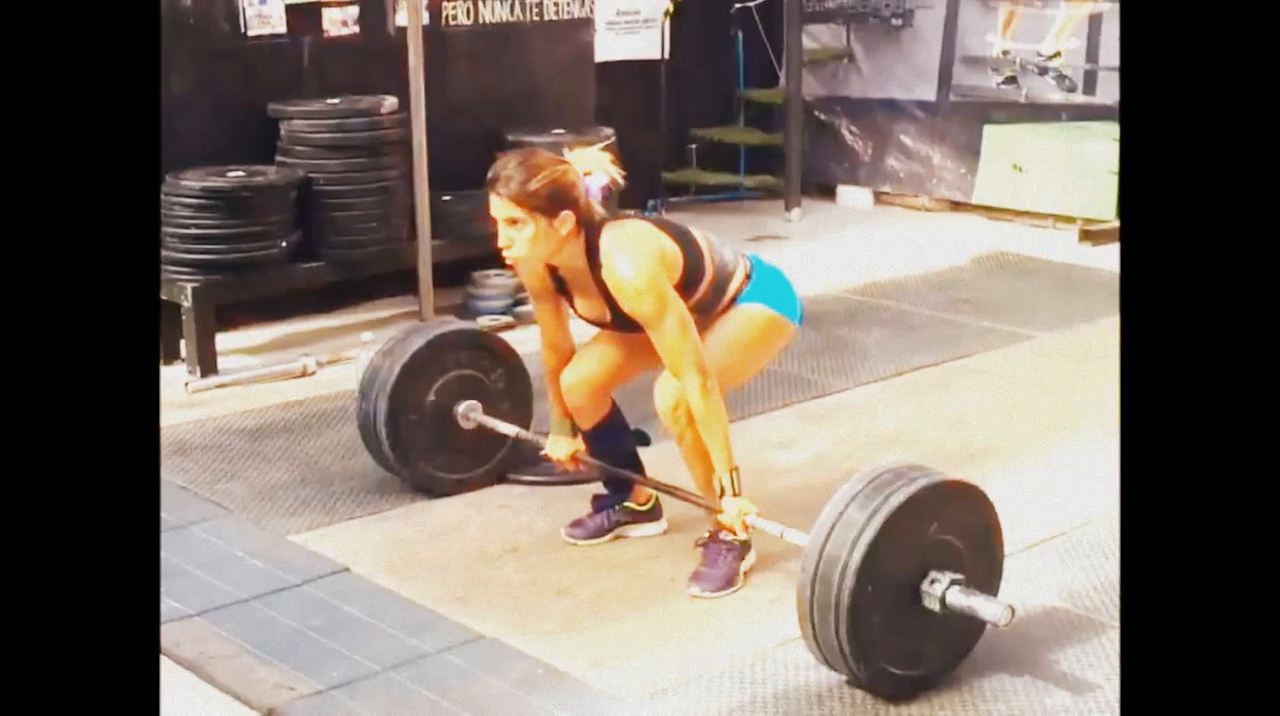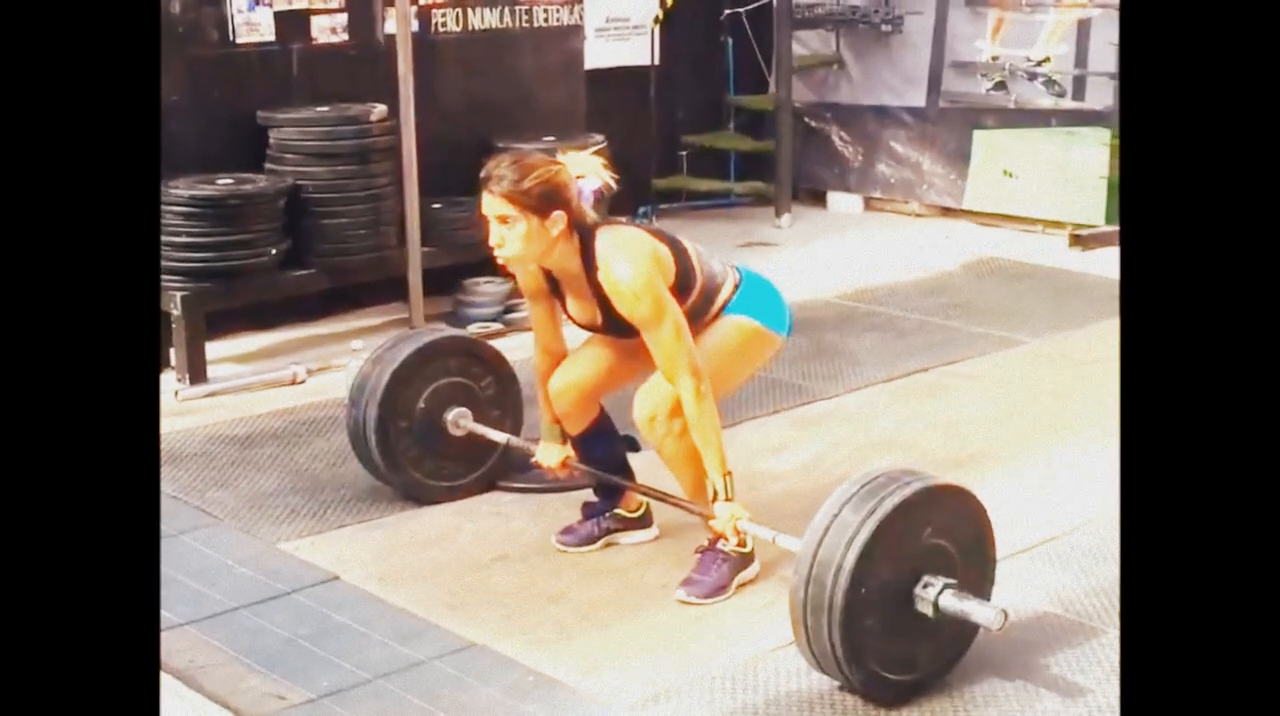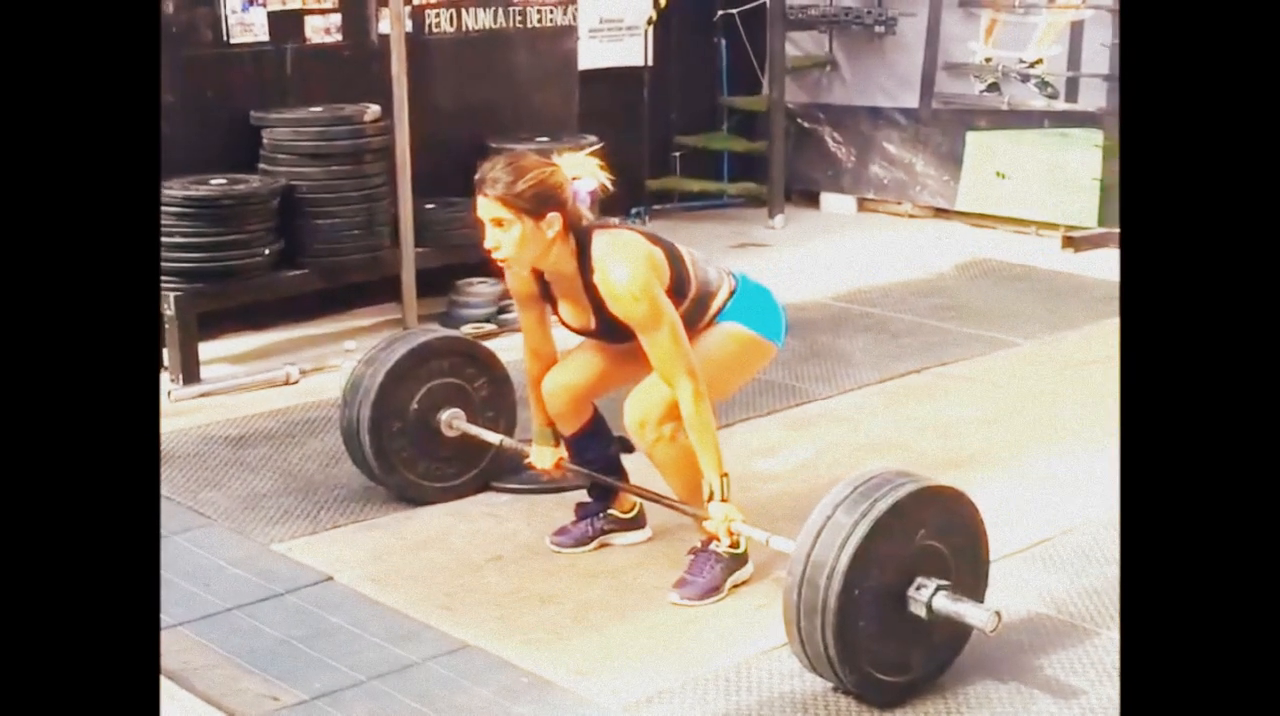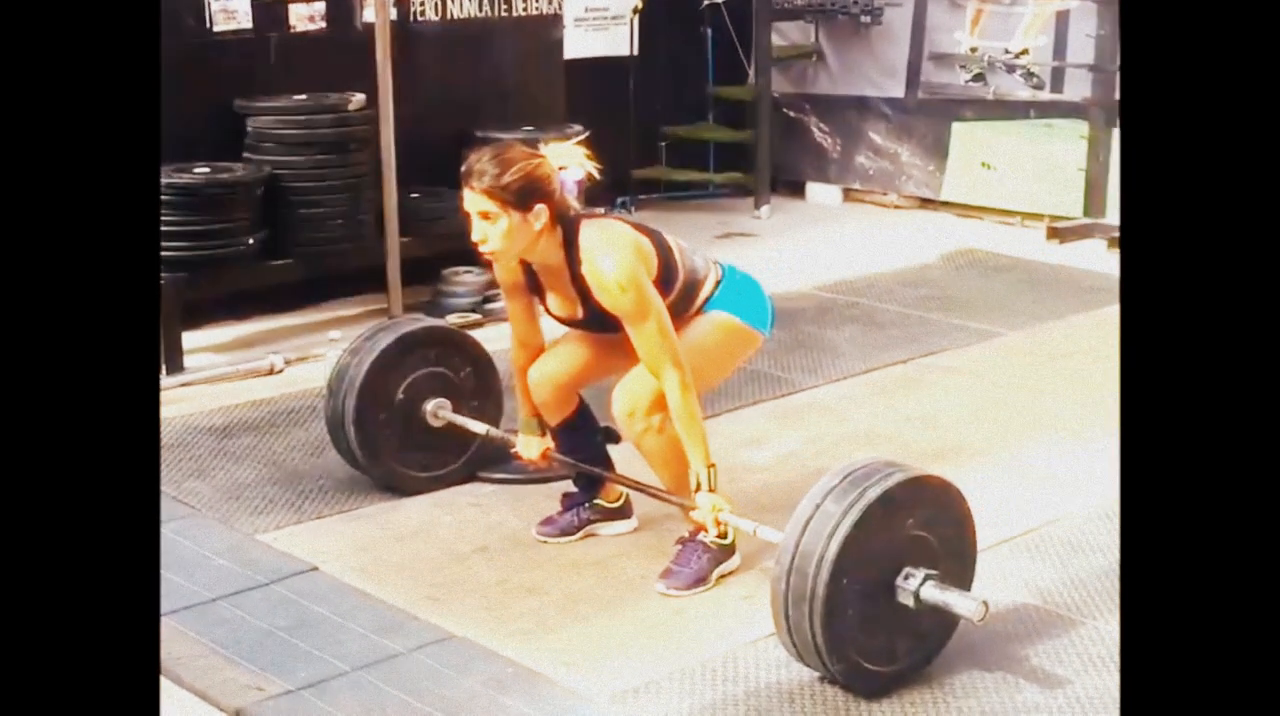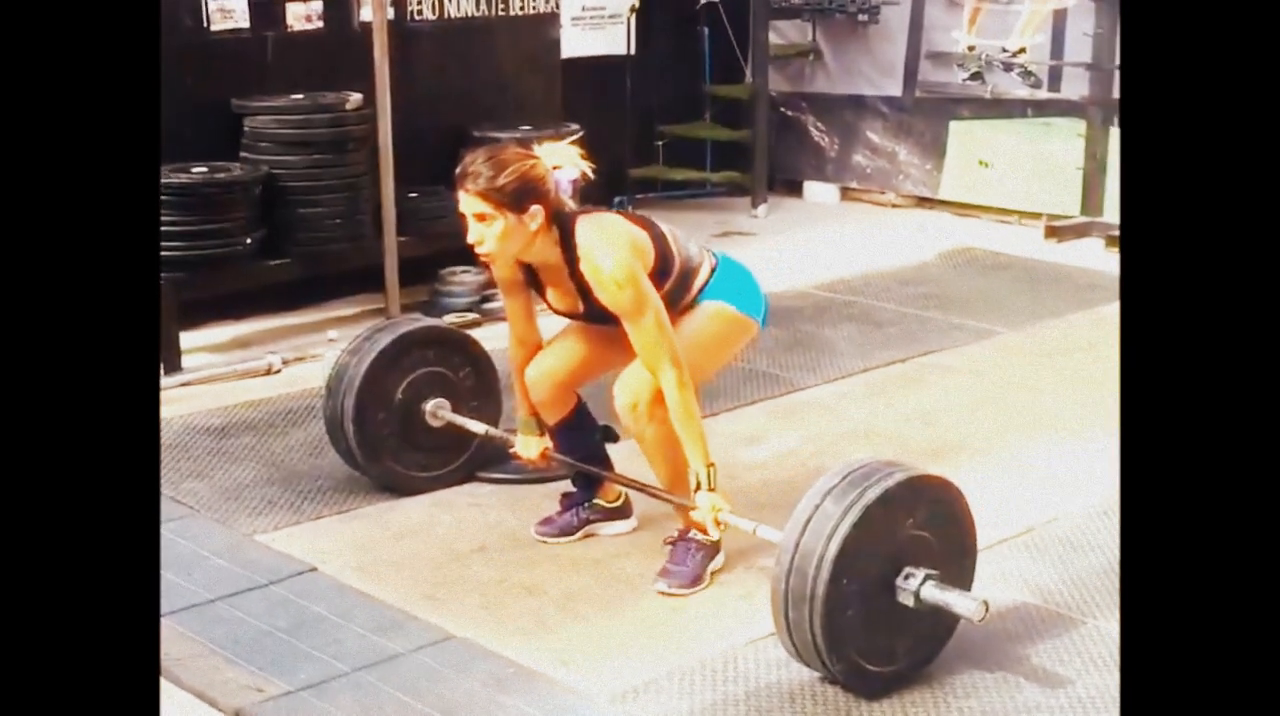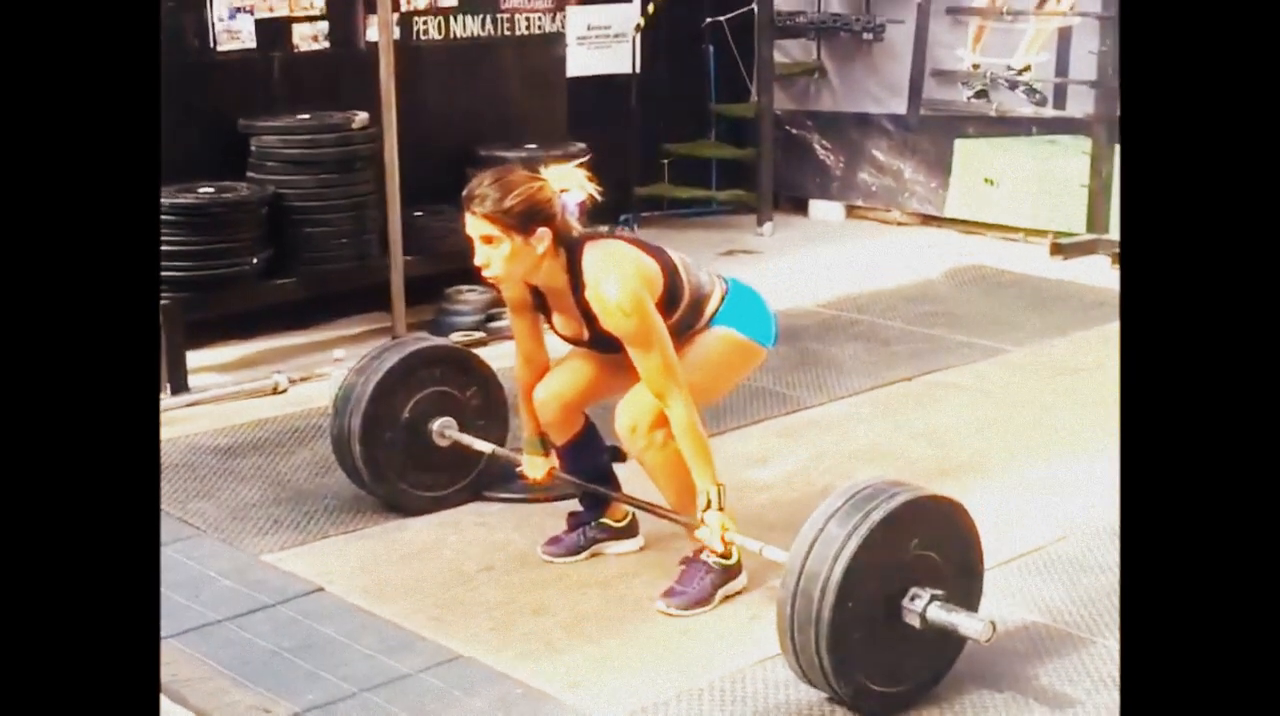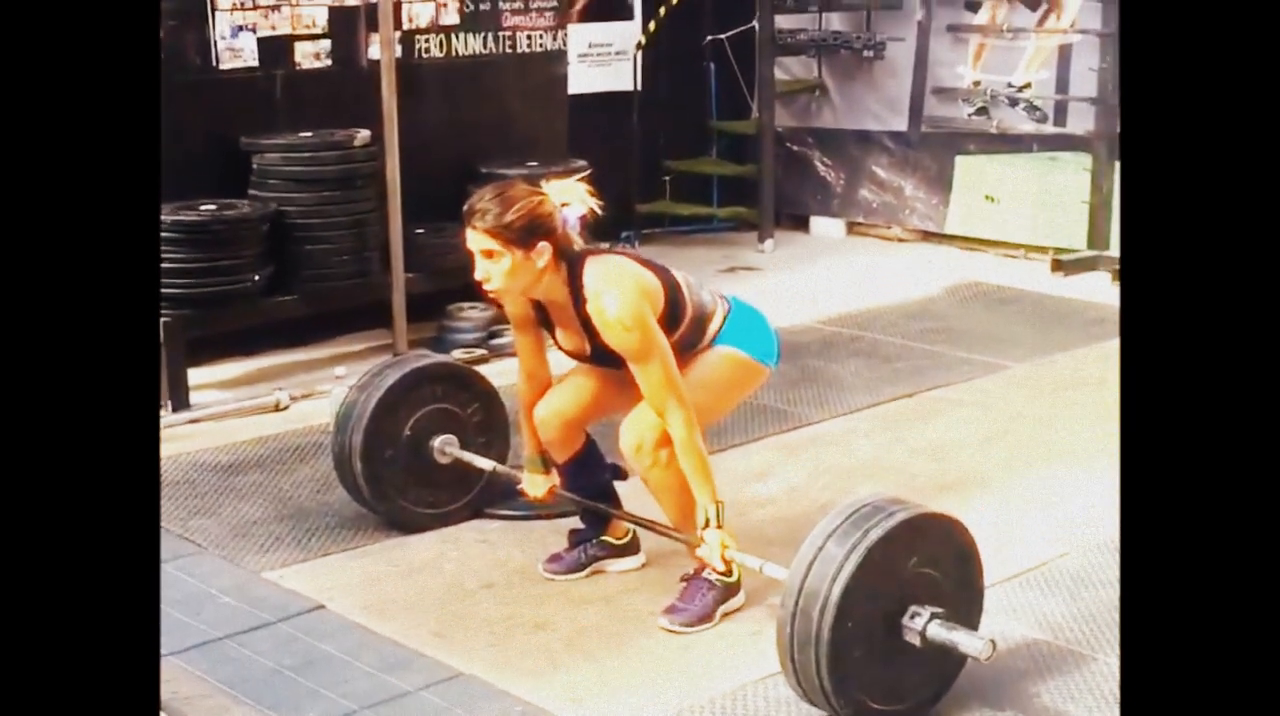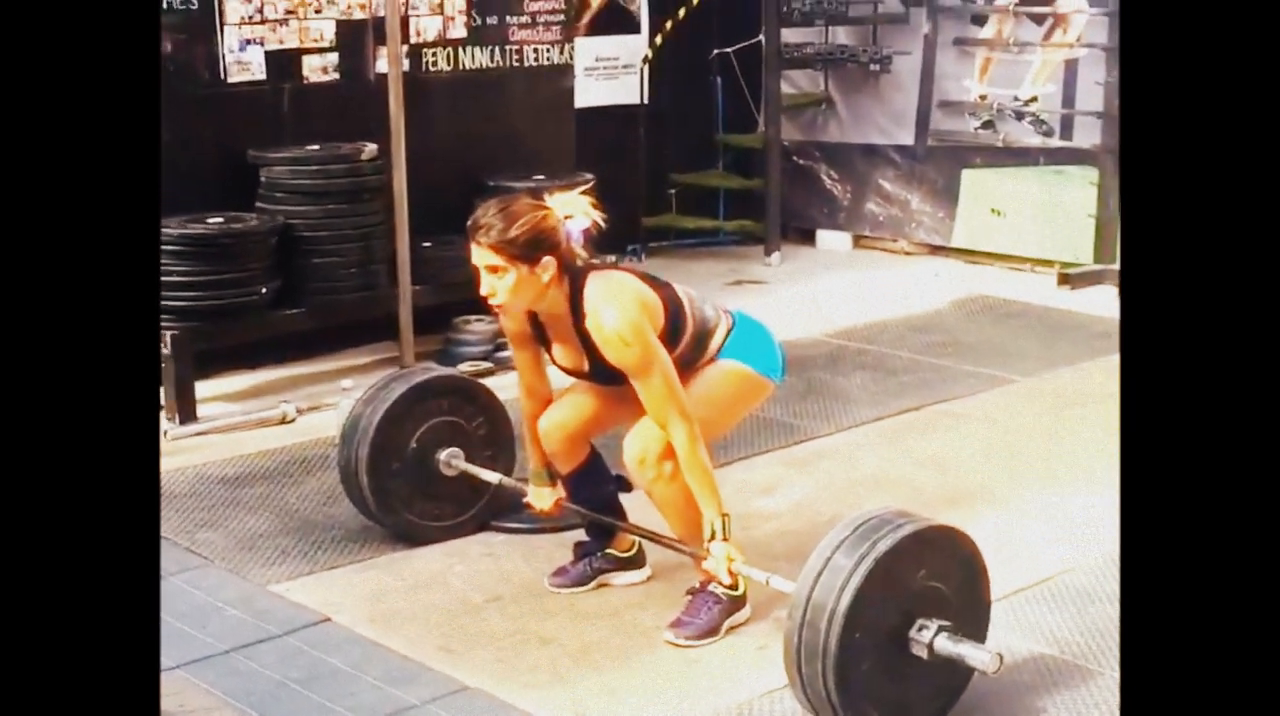
dt=0.4s
person 1, frame 1
left shoulder: (627, 266)
right shoulder: (536, 261)
left elbow: (696, 379)
right elbow: (556, 349)
left wrist: (730, 487)
right wrist: (562, 428)
left hip: (755, 299)
right hip: (690, 303)
left knee: (674, 398)
right knee: (580, 382)
left ankle: (731, 531)
right ankle: (634, 502)
person 1, frame 2
left shoulder: (622, 269)
right shoulder: (532, 262)
left elbow: (690, 383)
right elbow: (548, 352)
left wrist: (723, 492)
right wrist: (552, 434)
left hip: (744, 310)
right hip: (679, 311)
left knee: (655, 408)
right knee: (567, 387)
left ankle: (730, 544)
right ankle: (625, 508)
person 1, frame 3
left shoulder: (618, 272)
right shoulder: (524, 267)
left elbow: (686, 385)
right elbow: (539, 355)
left wrist: (718, 493)
right wrist: (543, 437)
left hip: (740, 316)
right hip: (674, 318)
left knee: (645, 414)
right knee: (560, 390)
left ankle: (724, 545)
right ankle: (618, 509)
person 1, frame 4
left shoulder: (605, 263)
right shoulder: (511, 258)
left elbow: (673, 376)
right elbow: (526, 346)
left wrist: (705, 483)
right wrist: (529, 426)
left hip: (726, 305)
right hip: (662, 307)
left knee: (633, 404)
right knee: (546, 380)
left ankle: (711, 537)
right ankle: (605, 499)
person 1, frame 5
left shoulder: (602, 258)
right shoulder: (508, 254)
left elbow: (670, 373)
right elbow: (523, 344)
left wrist: (704, 481)
right wrist: (528, 425)
left hip: (720, 295)
right hip: (657, 299)
left knee: (635, 396)
right knee: (544, 378)
left ankle: (699, 532)
right ankle: (602, 499)
person 1, frame 6
left shoulder: (609, 287)
right shoulder: (519, 277)
left elbow: (674, 399)
right elbow: (530, 366)
left wrist: (712, 502)
right wrist: (534, 447)
left hip: (730, 320)
right hip: (665, 323)
left knee: (637, 418)
right knee: (552, 398)
left ankle: (717, 555)
right ankle: (610, 519)
person 1, frame 7
left shoulder: (610, 301)
right shoulder: (521, 292)
left elbow: (676, 414)
right elbow: (532, 381)
left wrist: (711, 519)
right wrist: (535, 463)
left hip: (733, 339)
right hip: (668, 341)
left knee: (641, 437)
right knee: (553, 417)
left ankle: (717, 572)
right ankle: (610, 536)
person 1, frame 8
left shoulder: (610, 316)
right shoulder: (519, 308)
left elbow: (680, 427)
right elbow: (534, 398)
left wrist: (717, 532)
right wrist: (540, 477)
left hip: (737, 353)
right hip: (671, 355)
left knee: (644, 451)
right knee: (557, 429)
left ankle: (722, 586)
right ankle: (616, 548)
